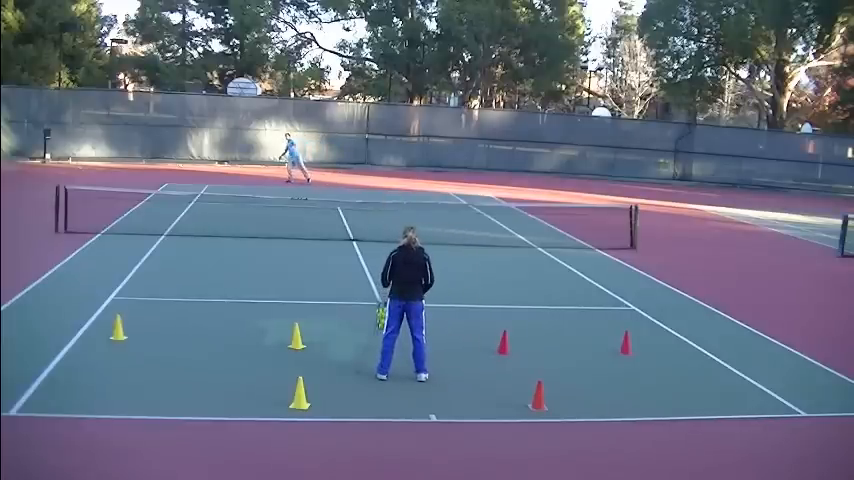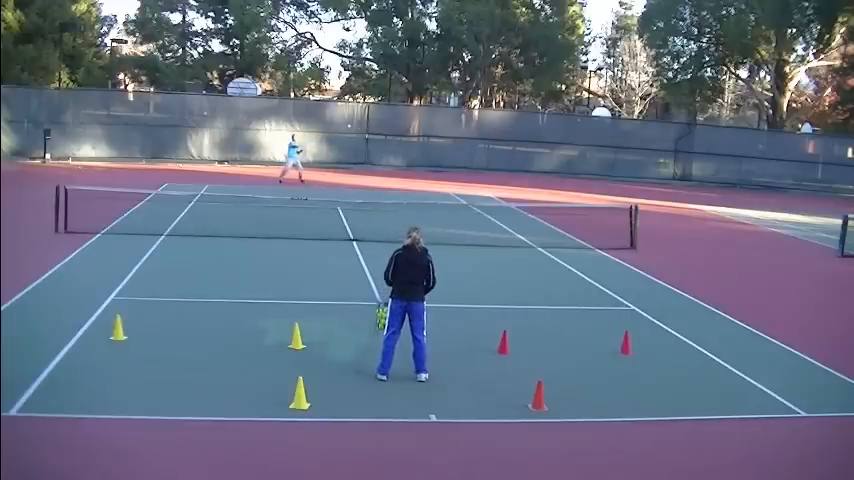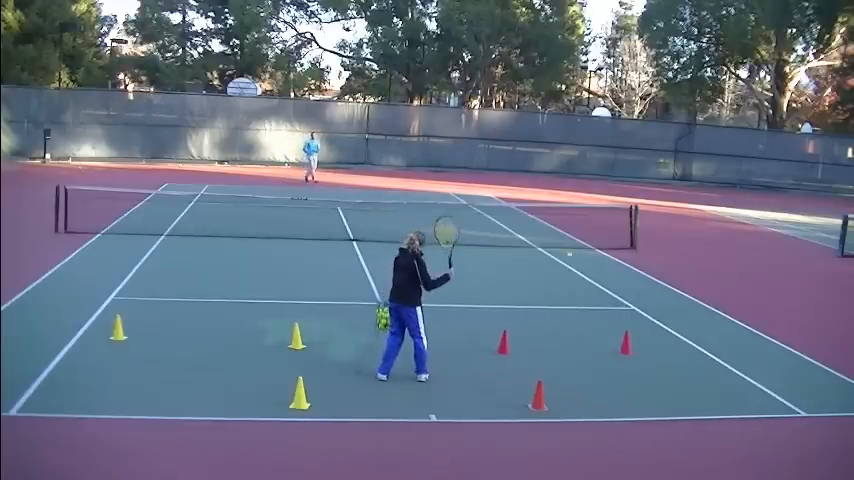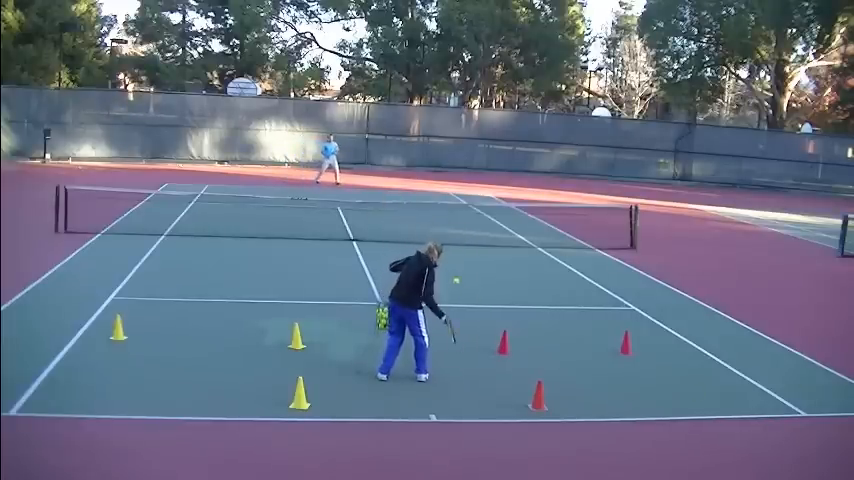
dt=0.5s
person 1, frame 1
left shoulder: (395, 254)
right shoulder: (423, 256)
left elbow: (385, 277)
right elbow: (430, 280)
left wrist: (388, 286)
left hip: (396, 299)
right hip: (415, 300)
left knee: (390, 335)
right knee: (418, 336)
left ankle: (383, 371)
right ankle: (421, 372)
person 1, frame 2
left shoulder: (398, 254)
right shoulder: (426, 258)
left elbow: (388, 277)
right elbow: (431, 282)
left hip: (397, 299)
right hip: (417, 301)
left knee: (391, 335)
right knee: (419, 336)
left ankle: (383, 371)
right ankle: (421, 372)
person 1, frame 3
left shoulder: (399, 257)
right shoulder: (417, 260)
right elbow: (428, 285)
right wrist: (447, 276)
left hip: (395, 302)
right hip: (410, 305)
left knee: (394, 336)
right knee: (419, 338)
left ankle: (383, 371)
right ankle: (421, 373)
person 1, frame 4
left shoulder: (412, 259)
right shoulder: (428, 269)
left elbow: (393, 267)
right elbow: (427, 298)
right wrist: (441, 315)
left hip: (394, 301)
right hip: (411, 306)
left knee: (395, 336)
right knee: (421, 339)
left ankle: (383, 371)
right ankle: (421, 373)
